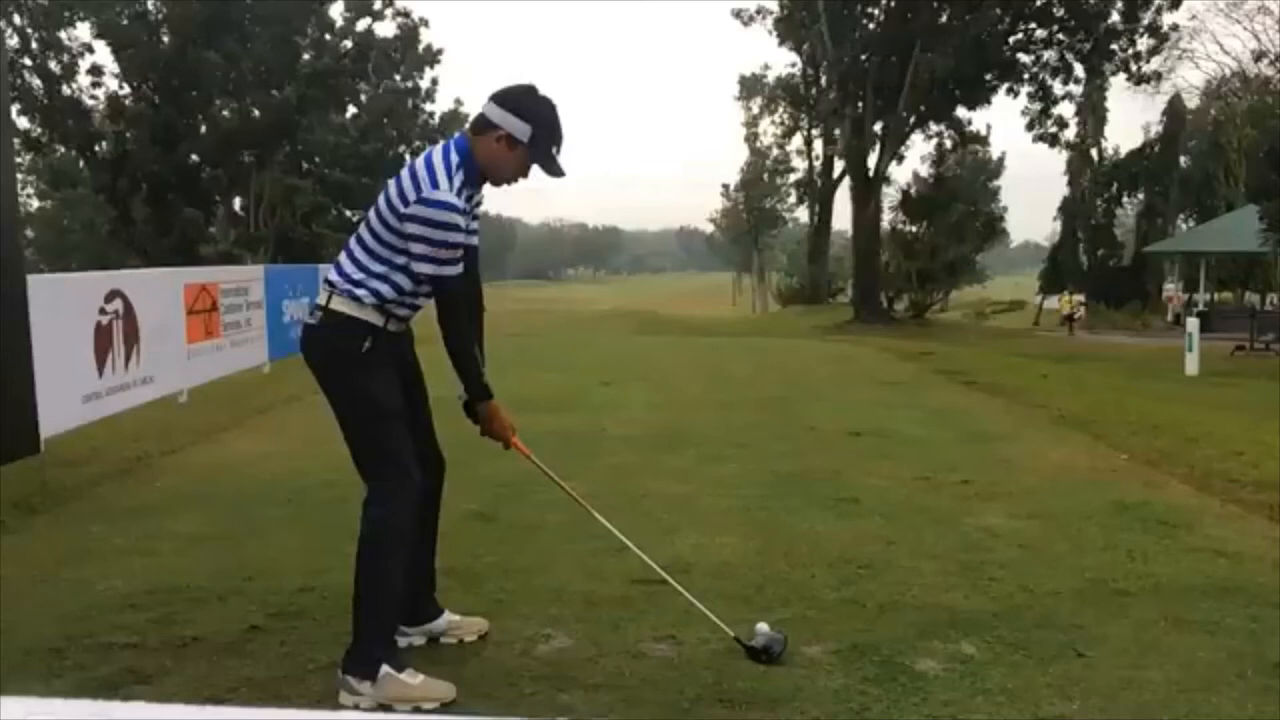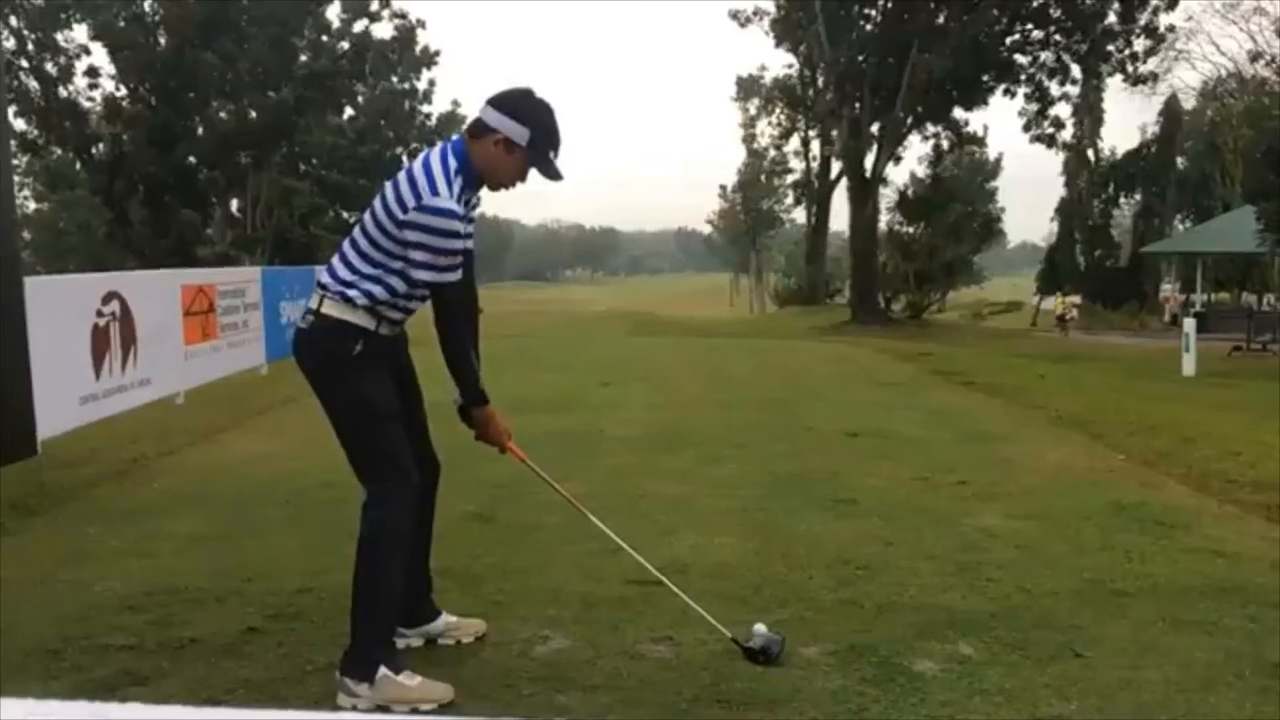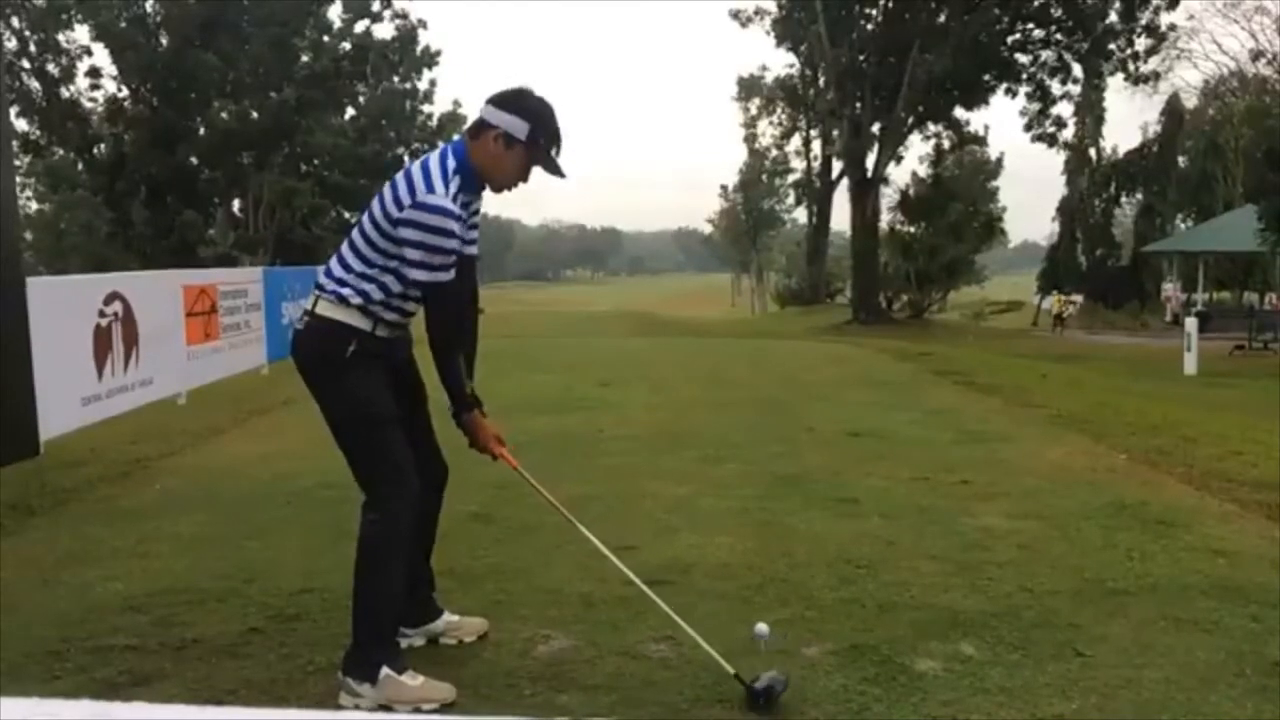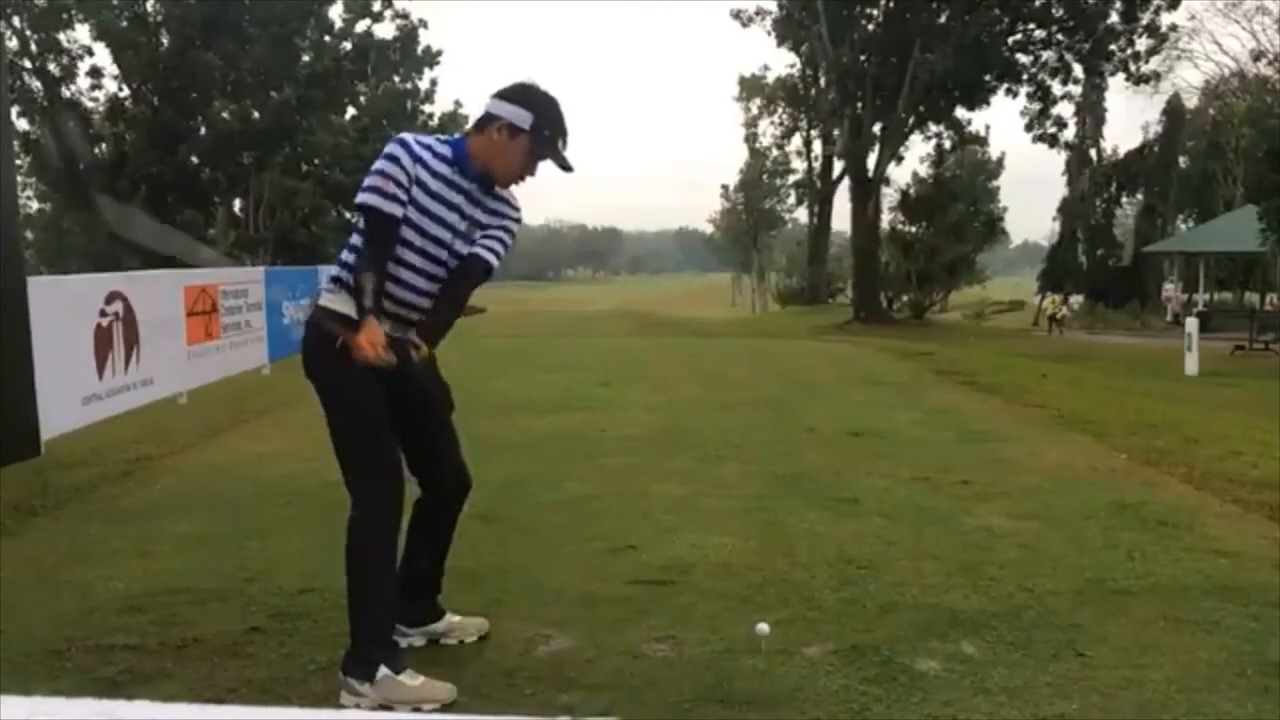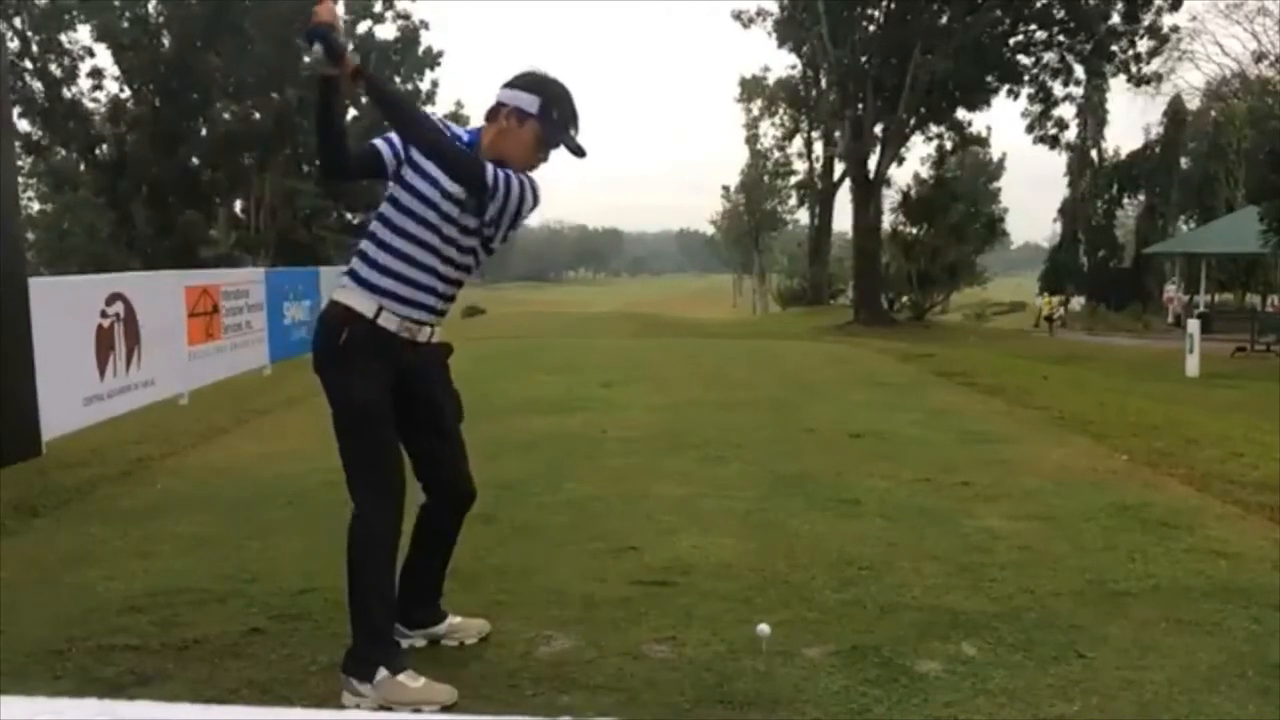
dt=1s
person 1, frame 1
left shoulder: (457, 173)
right shoulder: (439, 196)
left elbow: (467, 290)
right elbow: (451, 307)
left wrist: (479, 388)
right wrist: (481, 398)
left hip: (380, 334)
right hip: (348, 338)
left knee: (426, 468)
right knee: (395, 485)
left ankle: (415, 612)
right ankle: (367, 667)
person 1, frame 2
left shoulder: (453, 173)
right shoulder: (438, 201)
left elbow: (464, 297)
right elbow: (448, 313)
left wrist: (473, 394)
right wrist: (478, 404)
left hip: (375, 337)
right hip: (341, 342)
left knee: (421, 472)
right knee: (393, 488)
left ankle: (413, 613)
right ankle: (366, 669)
person 1, frame 3
left shoulder: (462, 183)
right shoulder: (433, 200)
left elbow: (464, 293)
right elbow: (442, 317)
left wrist: (469, 392)
right wrist: (467, 411)
left hip: (381, 340)
right hip: (339, 343)
left knee: (427, 474)
right knee: (394, 490)
left ankle: (415, 611)
right ankle: (369, 669)
person 1, frame 4
left shoulder: (503, 213)
right shoulder: (409, 154)
left elbow: (458, 287)
right elbow: (373, 248)
left wrist: (415, 344)
right wrist: (368, 326)
left hip: (407, 344)
right hip: (344, 336)
left knee: (448, 480)
right knee: (380, 490)
left ankle: (415, 612)
right ankle: (368, 667)
person 1, frame 5
left shoulder: (521, 193)
right shoulder: (421, 144)
left elbow: (444, 157)
right elbow: (337, 167)
left wrist: (363, 77)
right wrist: (331, 78)
left hip: (418, 349)
right hip: (356, 334)
left knee: (453, 488)
right knee: (381, 493)
left ankle: (417, 614)
right ankle: (370, 669)
